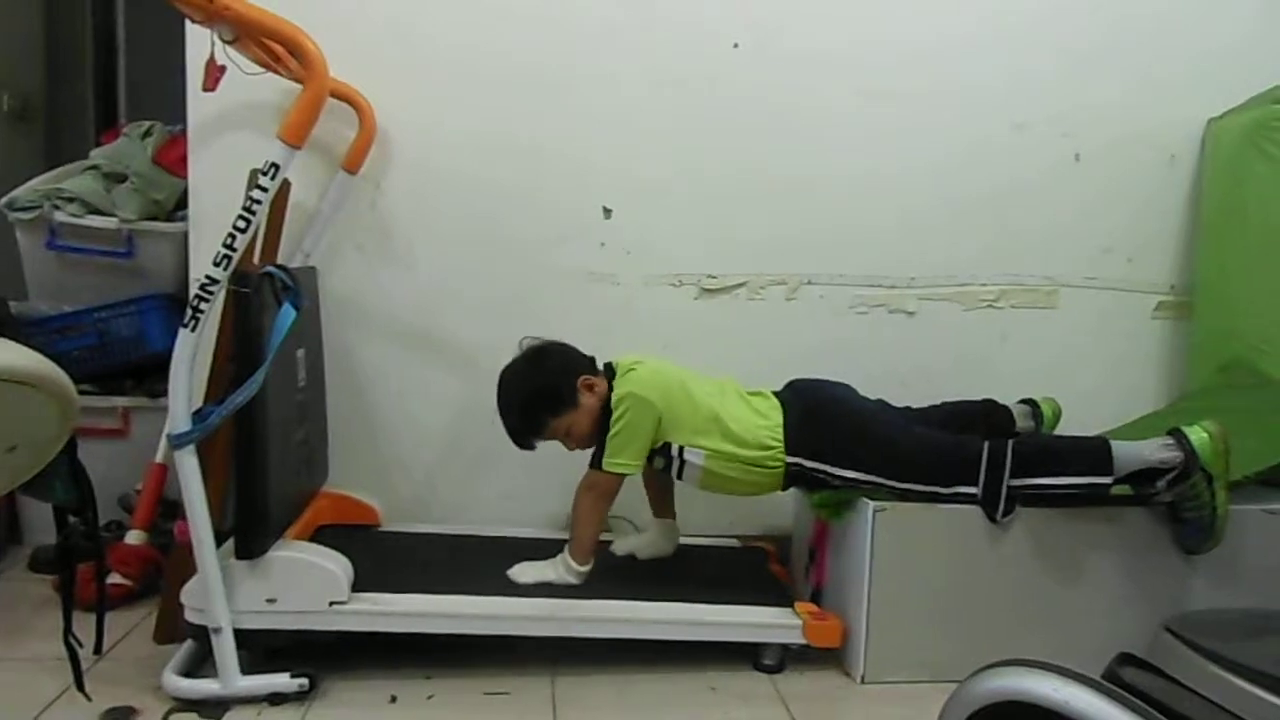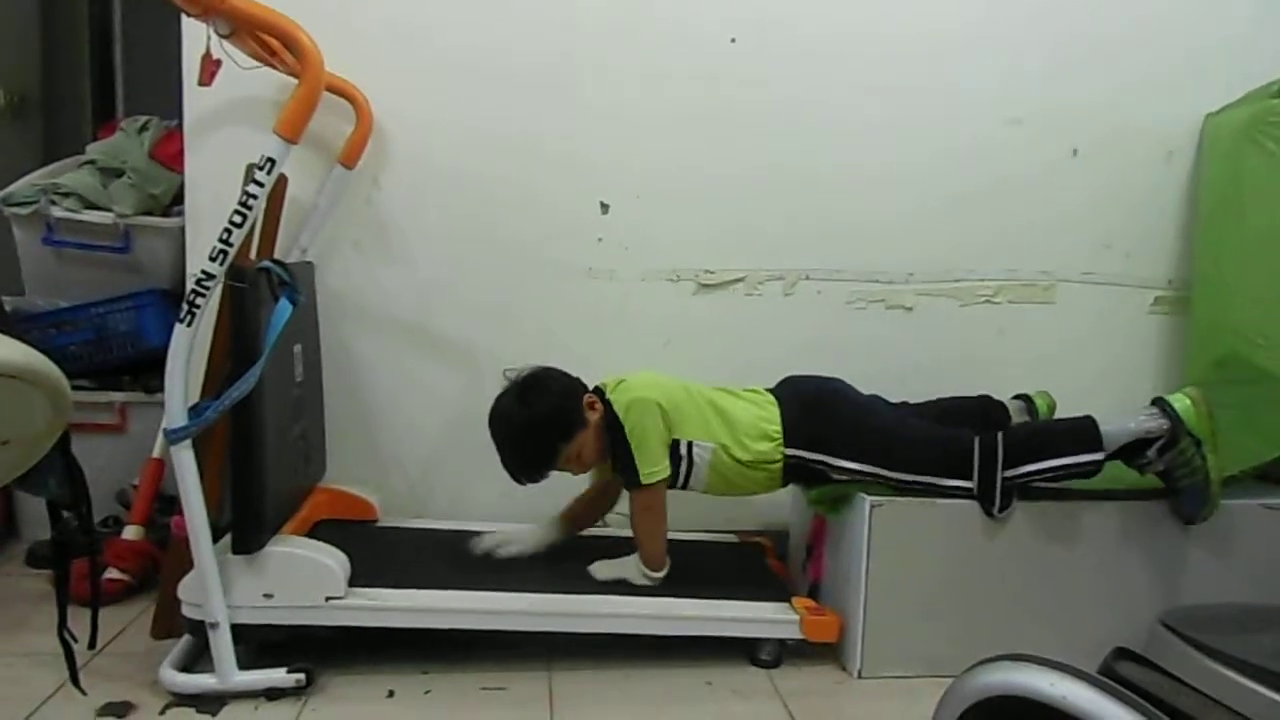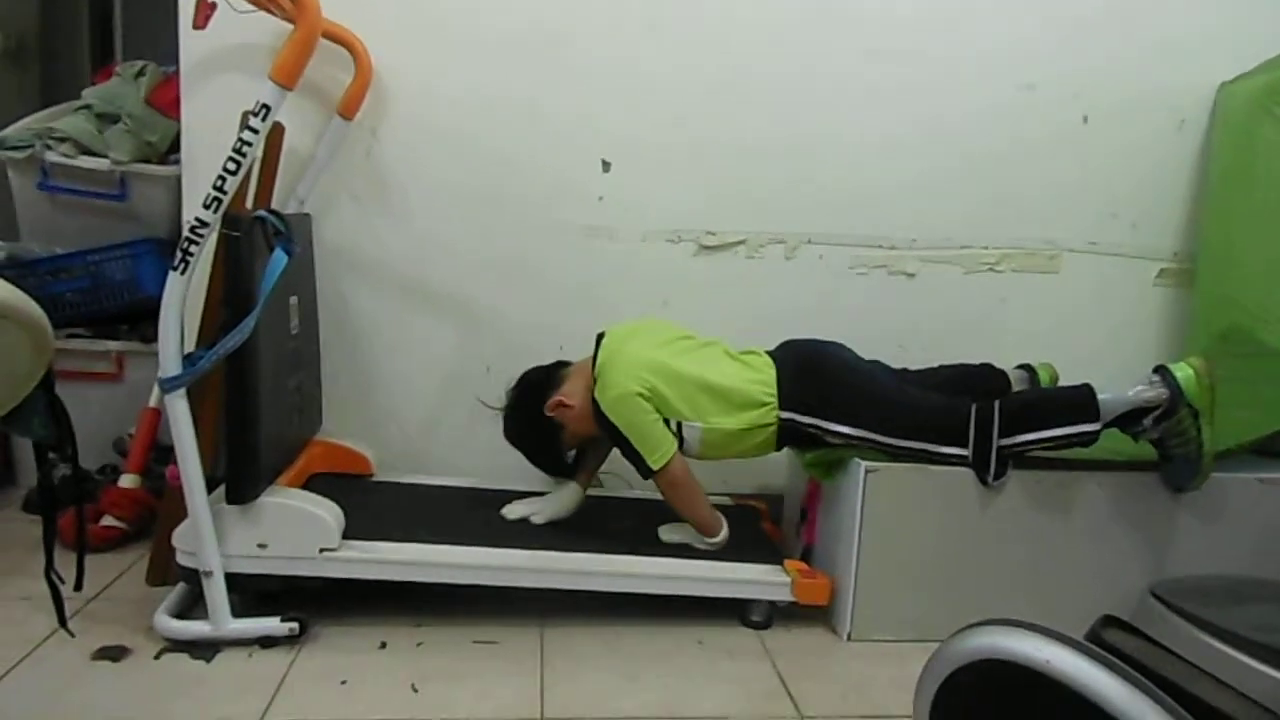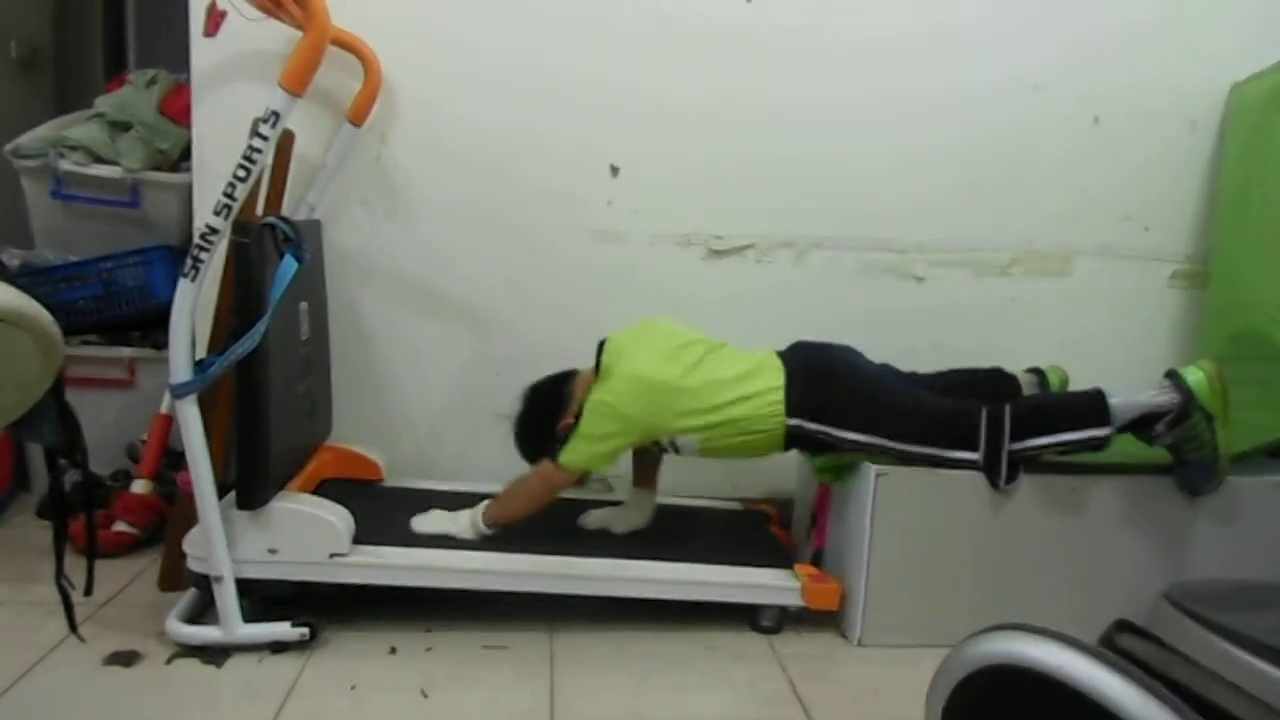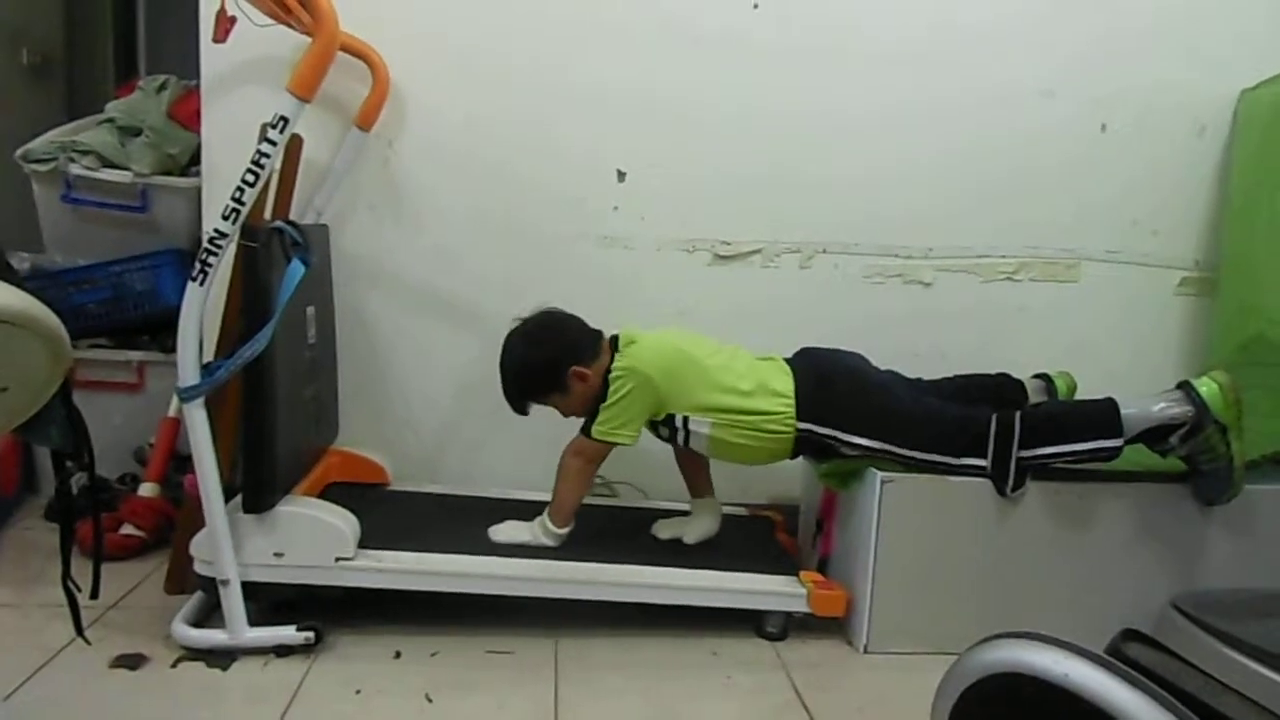
dt=1s
person 1, frame 1
left shoulder: (631, 394)
right shoulder: (631, 373)
left elbow: (597, 489)
right elbow: (658, 458)
left wrist: (571, 565)
right wrist: (662, 534)
left hip: (815, 442)
right hip: (804, 411)
left knee: (977, 472)
right knee: (921, 428)
left ankle: (1173, 458)
person 1, frame 2
left shoulder: (632, 406)
right shoulder: (614, 407)
left elbow: (649, 507)
right elbow: (604, 496)
left wrist: (644, 566)
right wrist: (543, 534)
left hip: (814, 433)
right hip: (798, 410)
left knee: (978, 466)
right knee: (921, 425)
left ankle: (1156, 429)
right ankle: (1015, 412)
person 1, frame 3
left shoulder: (618, 391)
right shoulder: (613, 345)
left elbow: (672, 476)
right elbow: (607, 435)
left wrist: (710, 534)
right wrist: (565, 495)
left hip: (807, 401)
right hip: (800, 367)
left knee: (974, 434)
right knee: (920, 391)
left ankle: (1154, 397)
person 1, frame 4
left shoulder: (611, 402)
right shoulder: (628, 344)
left elbow: (546, 482)
left wrist: (471, 521)
right wrist: (637, 506)
left hip: (816, 405)
right hip: (807, 368)
left knee: (981, 438)
right knee: (926, 395)
left ankle: (1165, 402)
person 1, frame 5
left shoulder: (631, 371)
right shoulder: (637, 346)
left elbow: (581, 456)
right elbow: (686, 422)
left wrist: (549, 528)
right wrist: (702, 510)
left hip: (825, 413)
right hip: (815, 378)
left knee: (988, 444)
right knee: (936, 402)
left ankle: (1181, 412)
